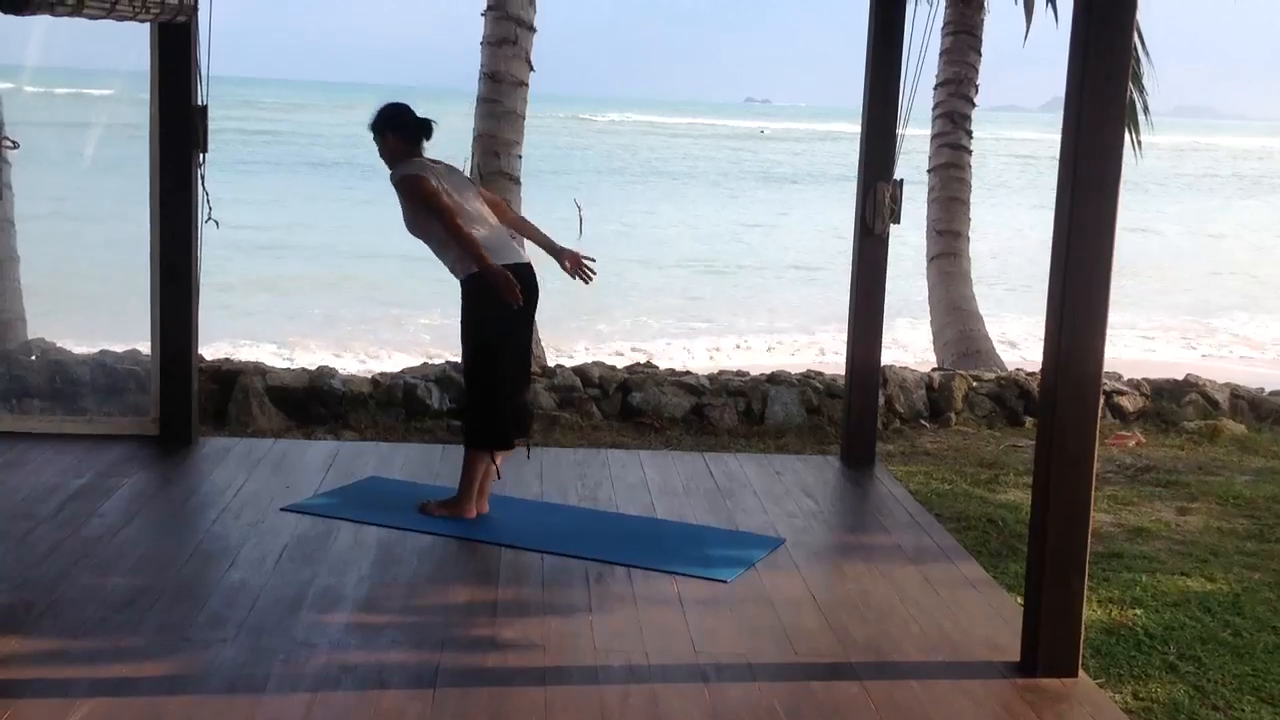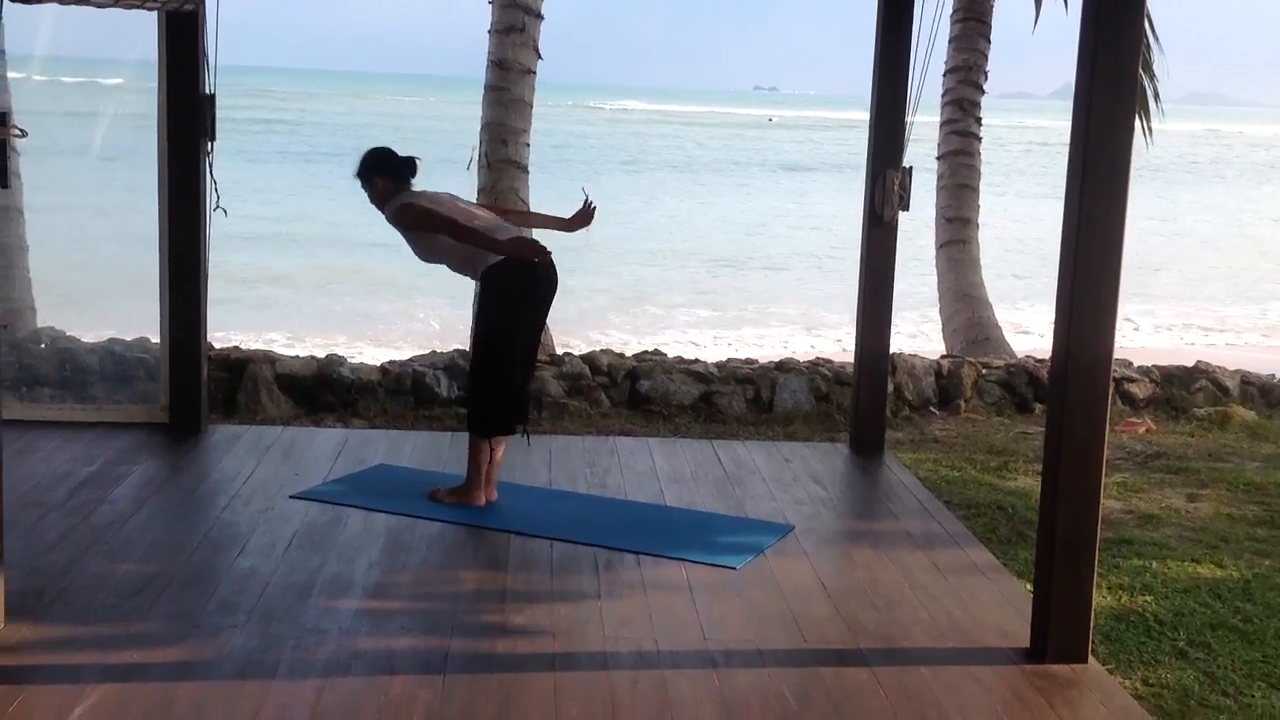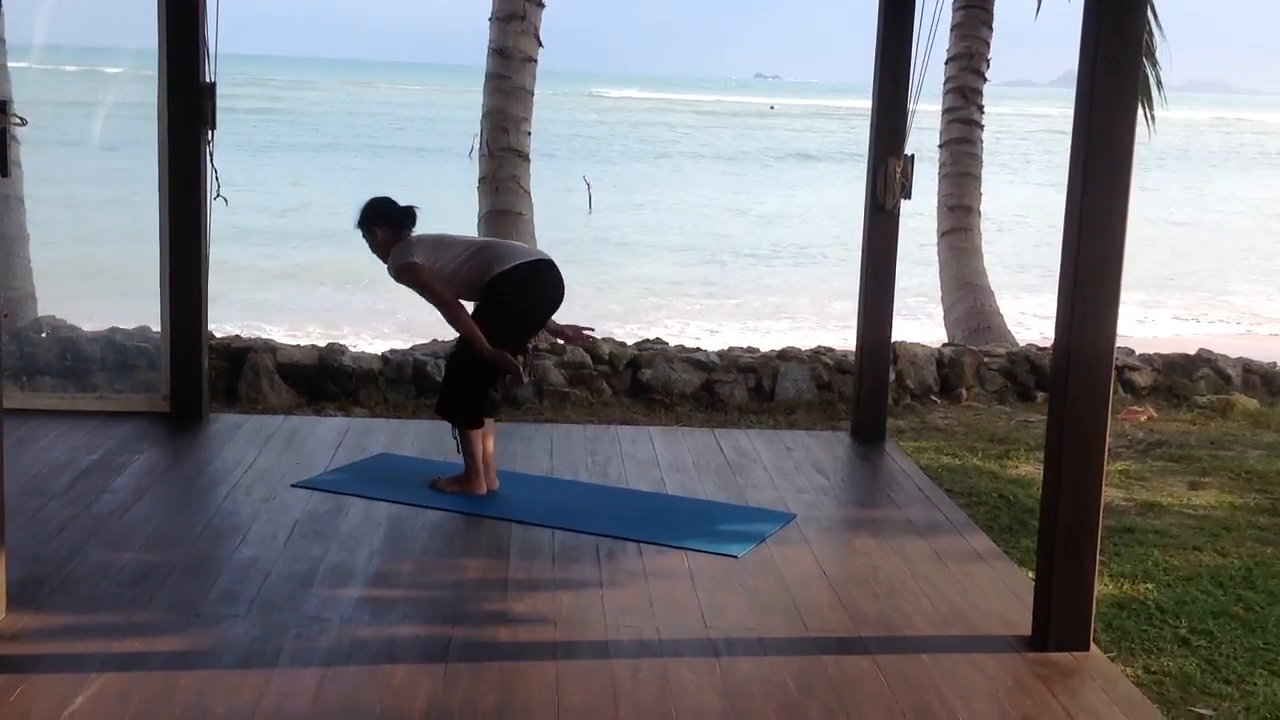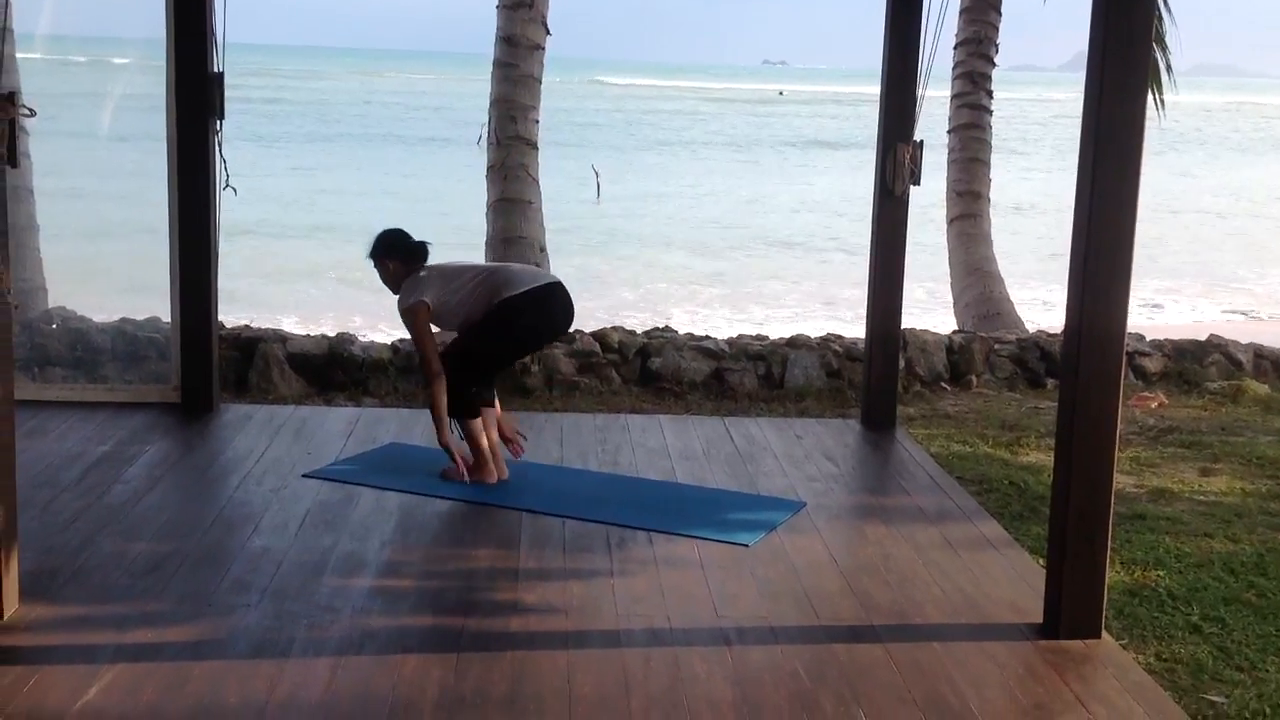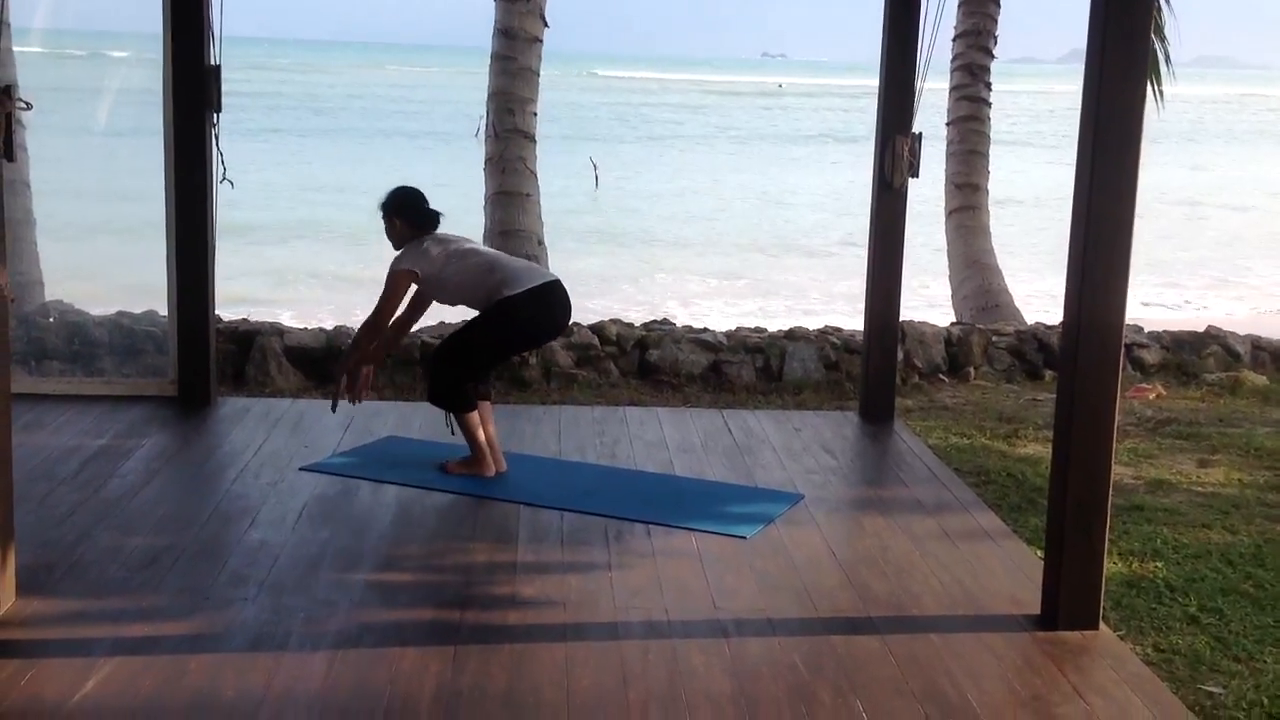
dt=0.4s
person 1, frame 1
left shoulder: (405, 175)
right shoulder: (444, 170)
left elbow: (452, 222)
right elbow: (507, 213)
left wrist: (490, 270)
right wrist: (558, 251)
left hip: (490, 282)
right hip: (519, 275)
left knee: (486, 392)
right knee: (506, 388)
left ankle: (465, 501)
right ankle: (479, 496)
person 1, frame 2
left shoulder: (399, 209)
right shoulder: (433, 198)
left elbow: (452, 229)
right elbow: (502, 213)
left wrist: (502, 248)
right wrist: (564, 224)
left hip: (509, 273)
right hip: (538, 267)
left knee: (488, 383)
right knee: (507, 378)
left ankle: (472, 489)
right ankle: (487, 484)
person 1, frame 3
left shoulder: (400, 261)
right shoulder: (426, 245)
left elbow: (450, 307)
left wrist: (489, 352)
right wrist: (553, 328)
left hip: (518, 283)
right hip: (545, 275)
left knee: (465, 376)
right knee: (482, 374)
left ankle: (473, 478)
right ankle: (486, 472)
person 1, frame 4
left shoulder: (411, 298)
right shoulder: (437, 277)
left elbow: (434, 371)
right elbow: (490, 345)
left wrist: (445, 436)
right wrist: (497, 415)
left hip: (529, 305)
right hip: (555, 298)
left knee: (456, 372)
right knee: (476, 367)
left ankle: (483, 467)
right ankle: (494, 461)
person 1, frame 5
left shoulder: (409, 259)
right shoulder: (440, 247)
left elbow: (378, 322)
right elbow: (408, 318)
left wrist: (345, 367)
right wrist: (368, 362)
left hip: (527, 305)
right hip: (553, 298)
left knee: (445, 366)
right knee: (466, 361)
left ankle: (481, 461)
right ankle: (493, 455)
